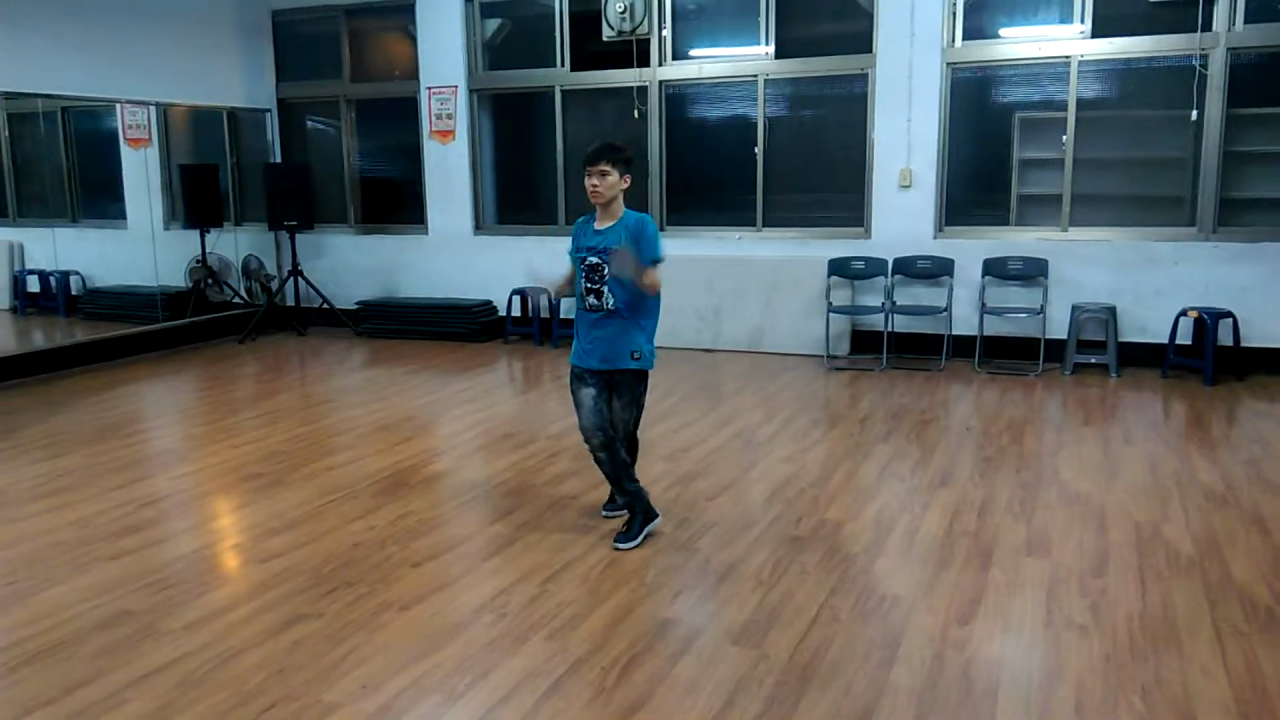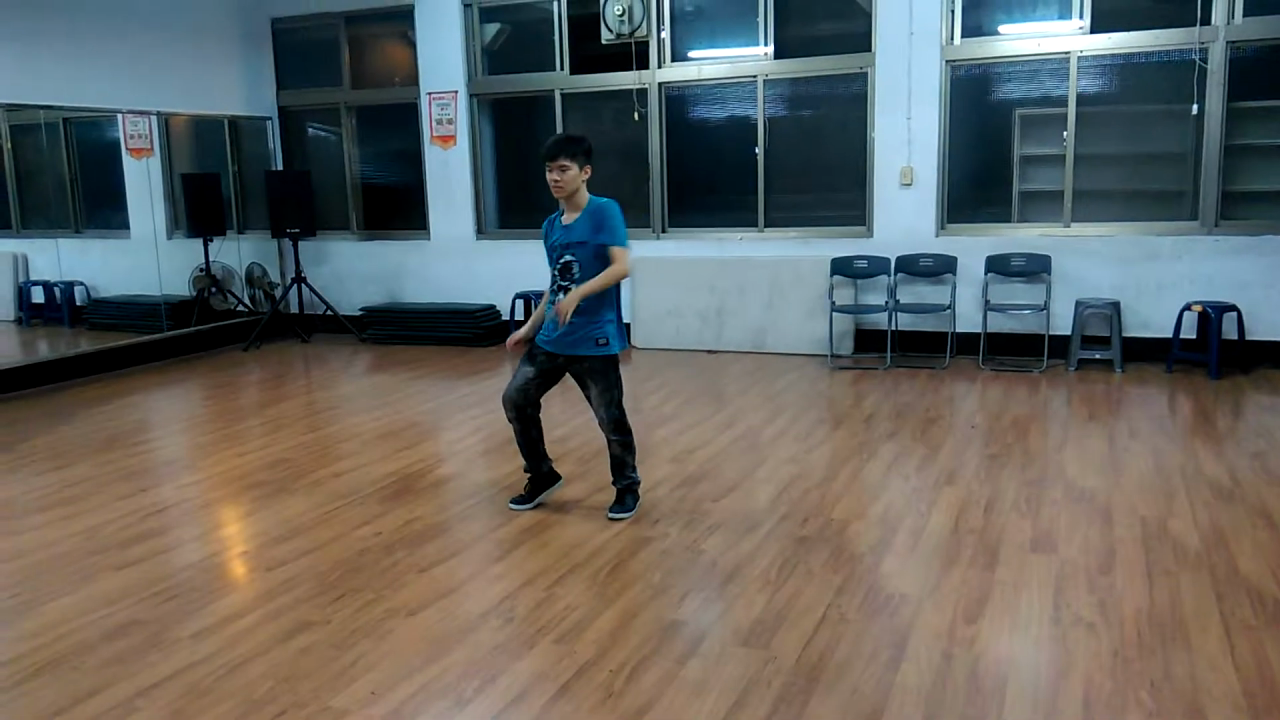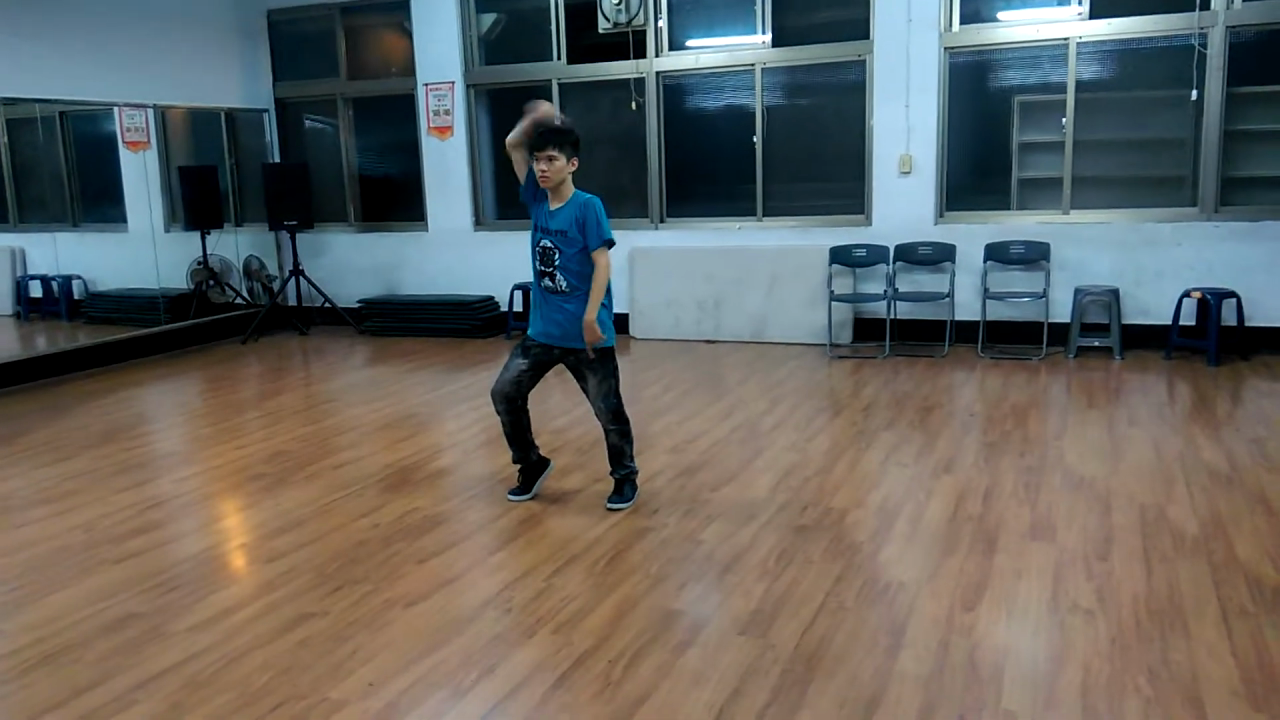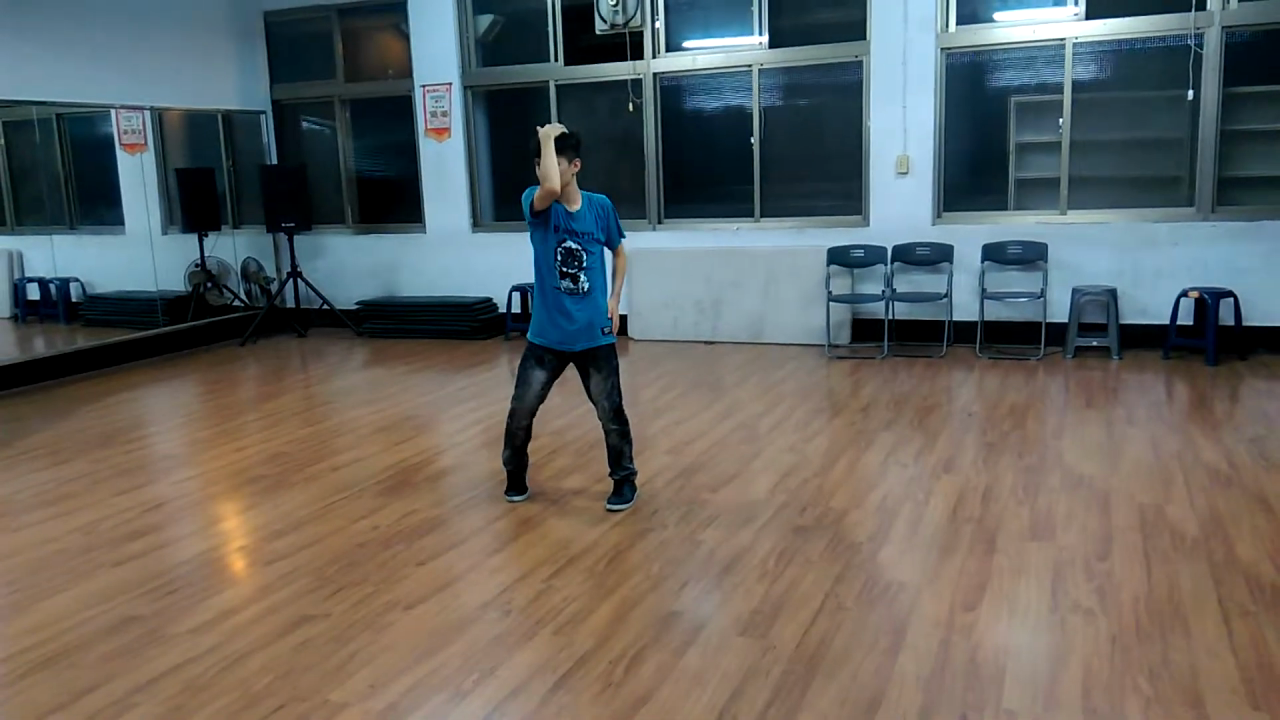
dt=1s
person 1, frame 1
left shoulder: (640, 226)
right shoulder: (581, 228)
left elbow: (654, 285)
left wrist: (630, 268)
right wrist: (553, 287)
left hip: (629, 349)
right hip: (587, 349)
left knee: (622, 430)
right knee: (594, 430)
left ankle: (622, 490)
right ankle: (641, 509)
person 1, frame 2
left shoulder: (604, 211)
right shoulder: (552, 225)
left elbow: (621, 265)
left wrist: (575, 296)
right wrist: (529, 327)
left hip: (596, 339)
right hip: (552, 337)
left knee: (610, 418)
right knee: (516, 399)
left ankle: (627, 486)
right ankle: (542, 475)
person 1, frame 3
left shoulder: (588, 206)
right shoulder: (536, 199)
left elbow: (601, 265)
right elbow: (513, 144)
left wrist: (590, 318)
right wrist: (535, 116)
left hip: (586, 331)
right hip: (542, 331)
left knee: (607, 410)
right knee: (504, 392)
left ankle: (625, 477)
right ankle: (532, 465)
person 1, frame 4
left shoulder: (600, 207)
right shoulder: (535, 203)
left elbow: (619, 253)
right elbow: (551, 189)
left wrist: (615, 298)
right wrist: (546, 139)
left hip: (594, 332)
right hip: (547, 333)
left knee: (610, 410)
right knee: (521, 409)
left ankle: (624, 479)
right ankle: (515, 472)
